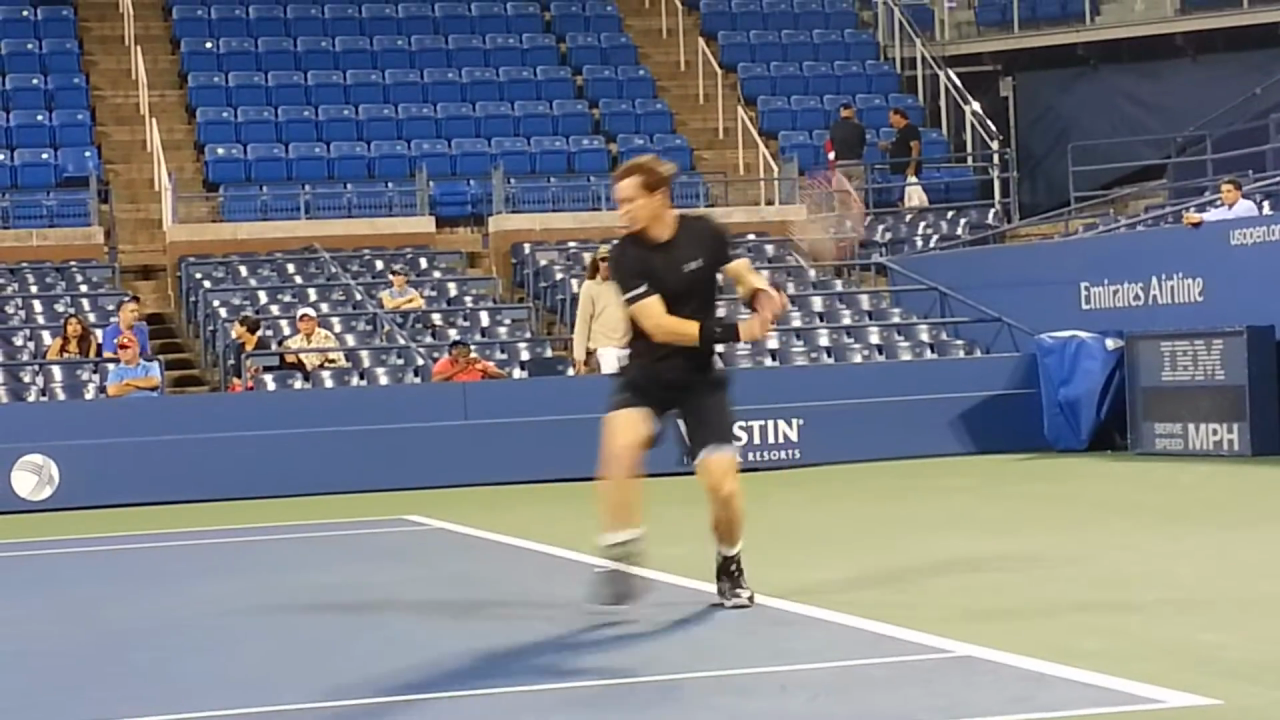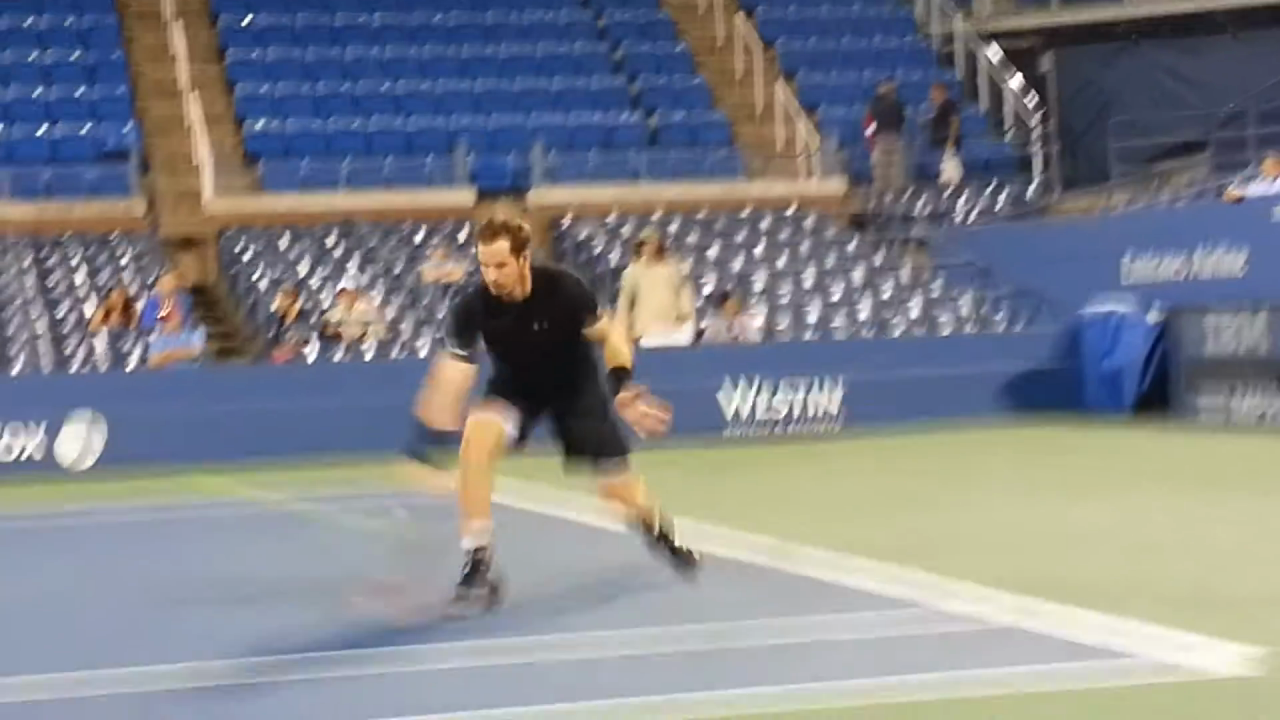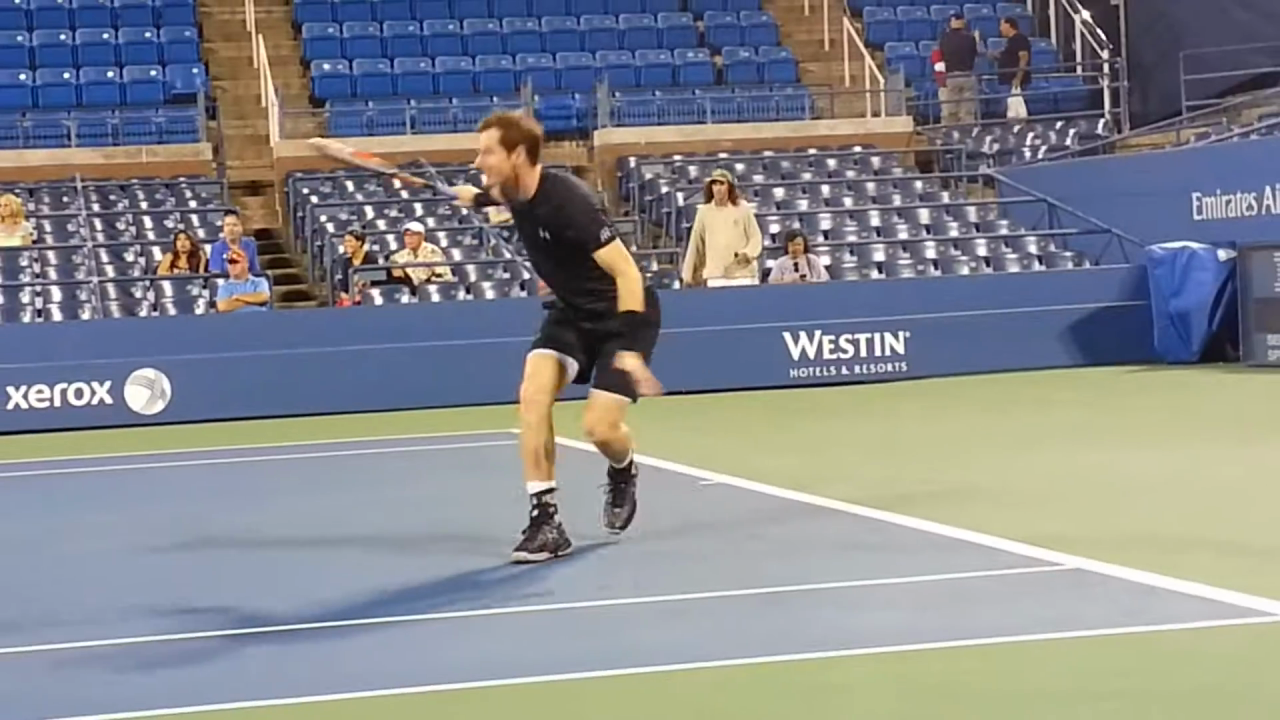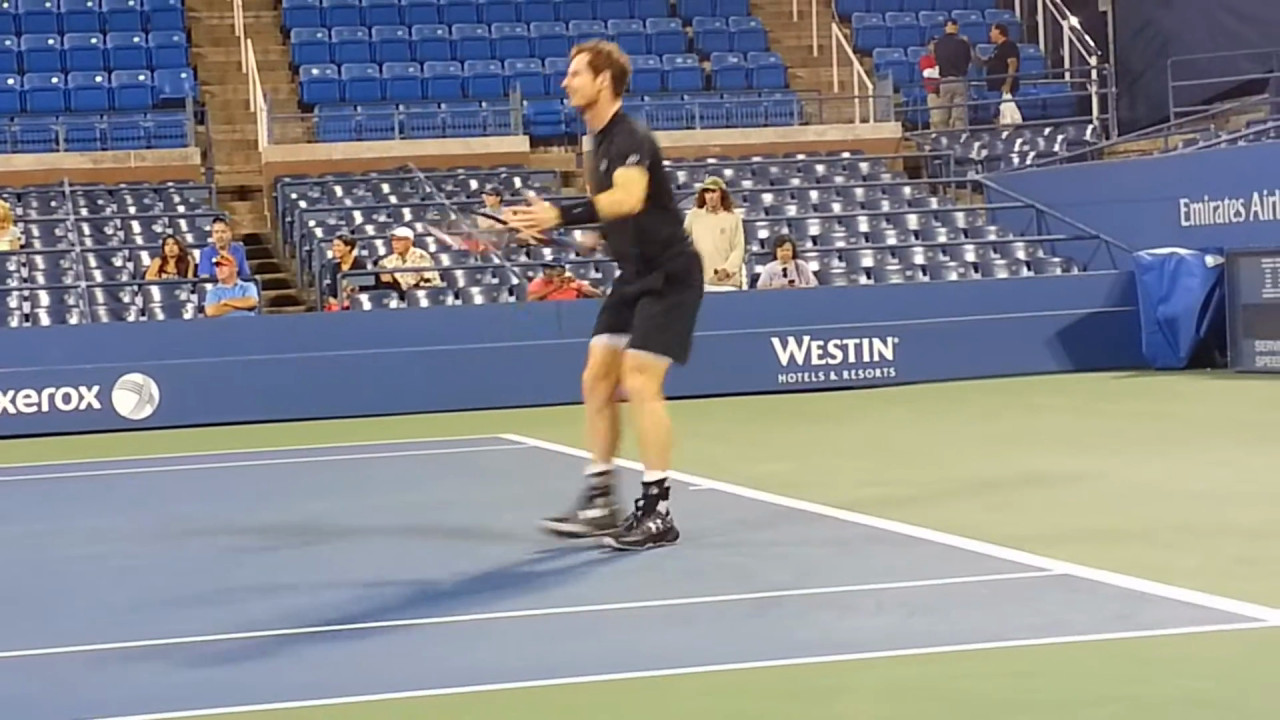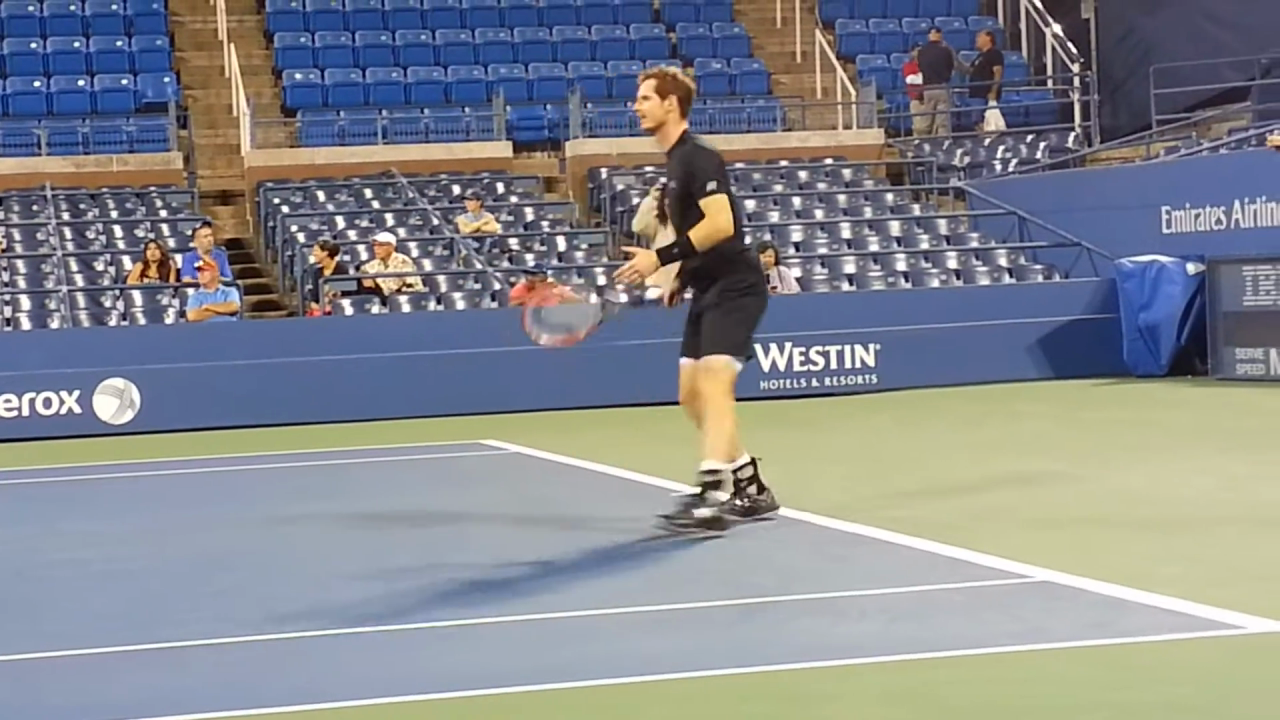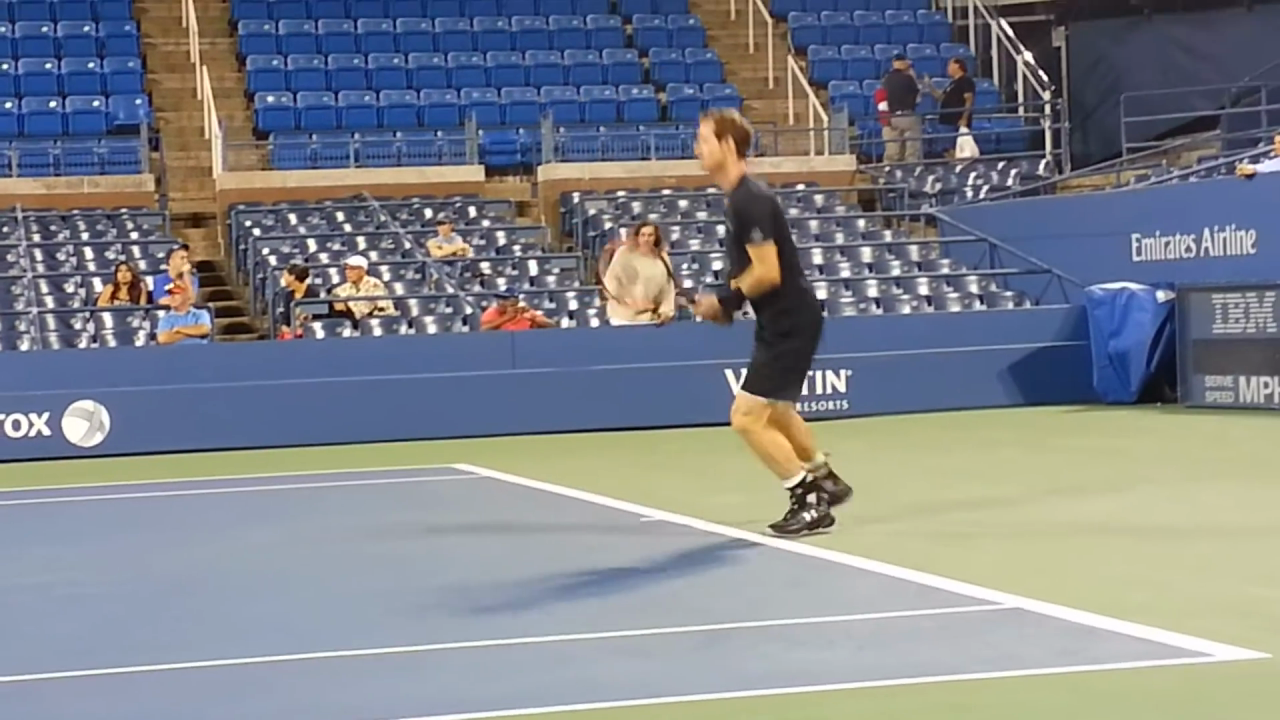
dt=0.4s
person 1, frame 1
left shoulder: (705, 233)
right shoulder: (627, 256)
left elbow: (746, 277)
right elbow: (657, 325)
left wrist: (762, 296)
right wrist: (732, 332)
left hip: (700, 375)
right hip: (646, 375)
left knee: (722, 484)
right knee: (618, 448)
left ankle: (730, 567)
right ankle: (619, 560)
person 1, frame 2
left shoulder: (563, 287)
right shoulder: (472, 306)
left elbow: (608, 335)
right elbow: (450, 378)
left wrist: (622, 389)
right wrist: (430, 441)
left hip: (574, 385)
right hip: (516, 385)
left knee: (623, 490)
right knee: (477, 440)
left ankle: (662, 536)
right ankle: (478, 567)
person 1, frame 3
left shoulder: (569, 199)
right shoulder: (517, 190)
left elbow: (626, 274)
left wrist: (625, 348)
right wrist: (480, 197)
left hip: (620, 315)
right hip: (570, 312)
left knee: (599, 426)
right knee: (532, 395)
left ankle: (623, 472)
right ankle: (544, 518)
person 1, frame 4
left shoulder: (630, 134)
right shoulder: (601, 137)
left elbow: (628, 198)
left wrist: (560, 215)
left hip: (670, 277)
right hip: (633, 278)
left knee: (640, 385)
right knee: (597, 381)
left ankle: (657, 509)
right ankle: (598, 501)
person 1, frame 5
left shoulder: (697, 155)
right shoulder: (677, 159)
left elbow: (722, 224)
left wrist: (661, 257)
right wrist: (681, 280)
left hip: (736, 287)
right hip: (712, 288)
left knee: (713, 386)
right knee: (692, 393)
left ankle: (709, 497)
right ankle: (750, 487)
person 1, frame 6
left shoulder: (751, 200)
right shoulder: (739, 197)
left elbow: (769, 274)
left wrist: (725, 301)
right wrist: (728, 299)
left hip: (791, 322)
right hip: (781, 321)
left knee: (747, 417)
right knee: (774, 411)
left ankle: (811, 499)
right ankle: (823, 480)
